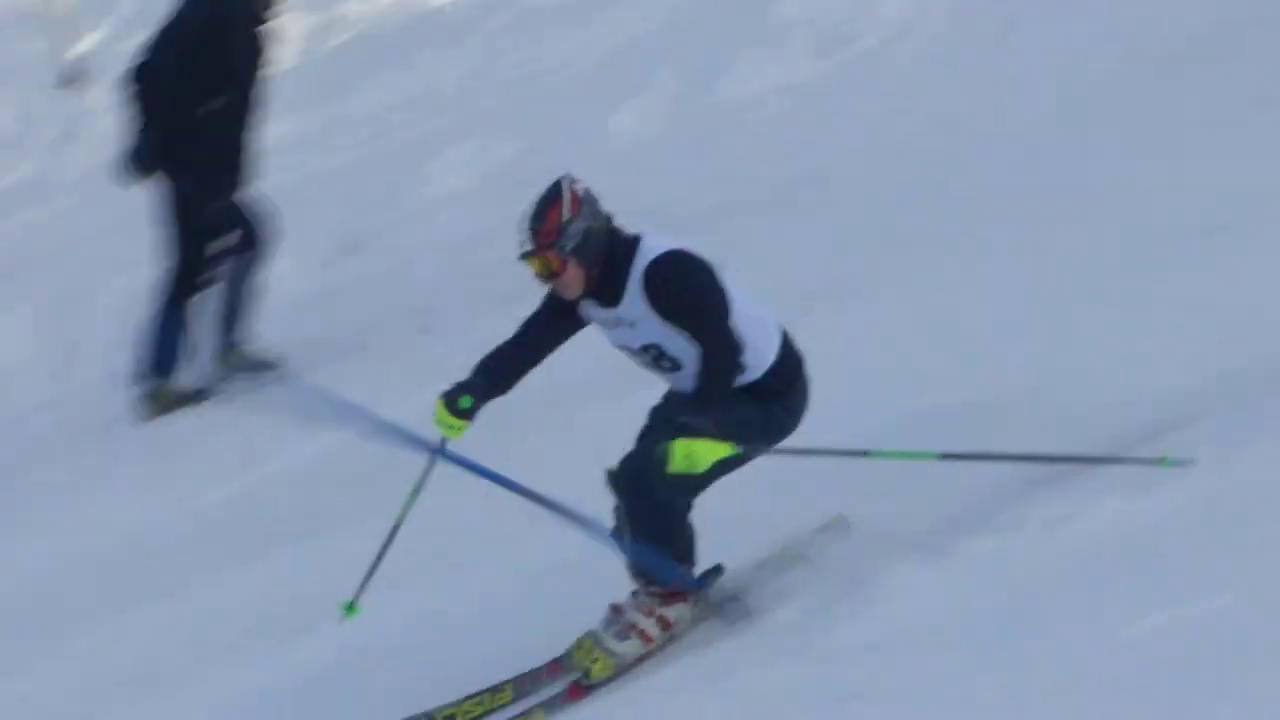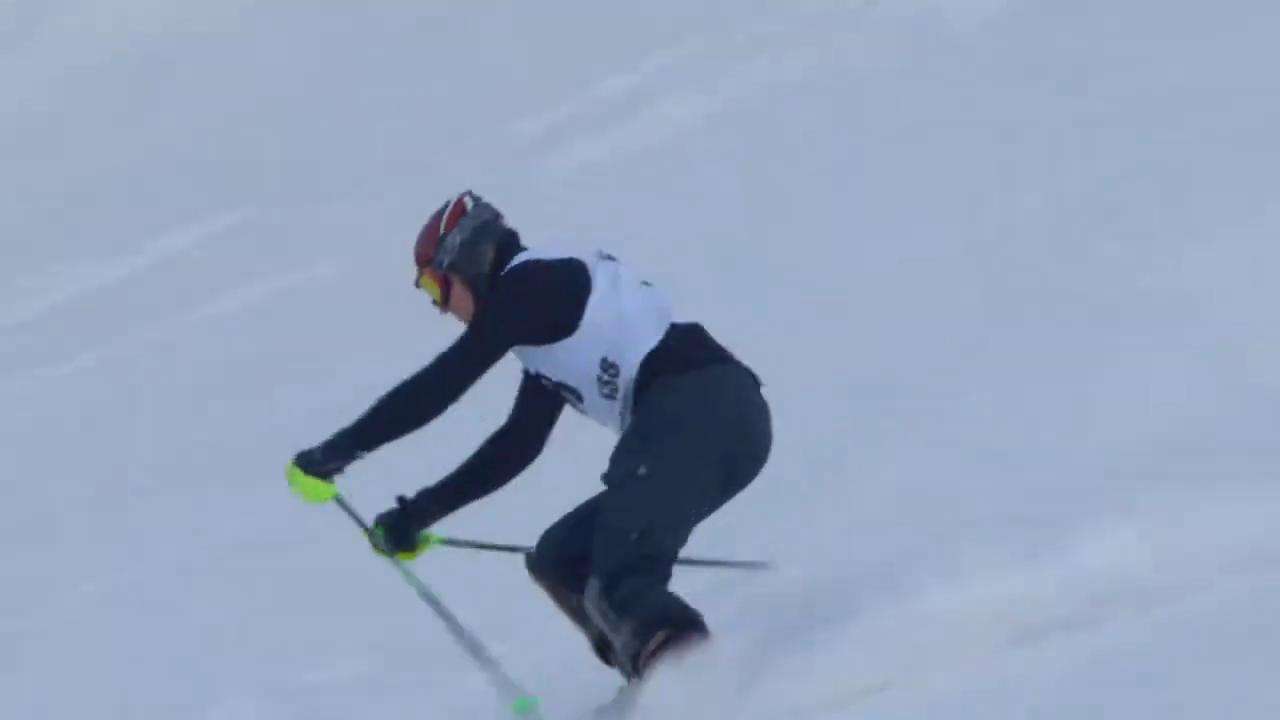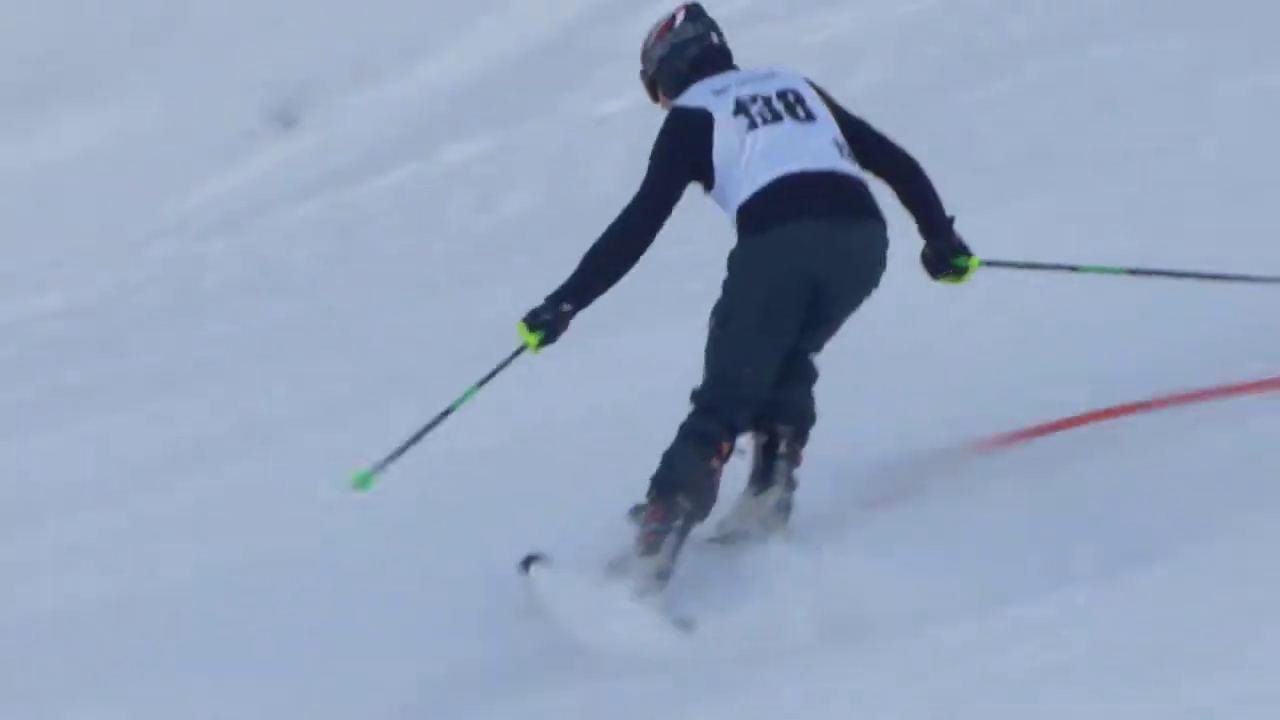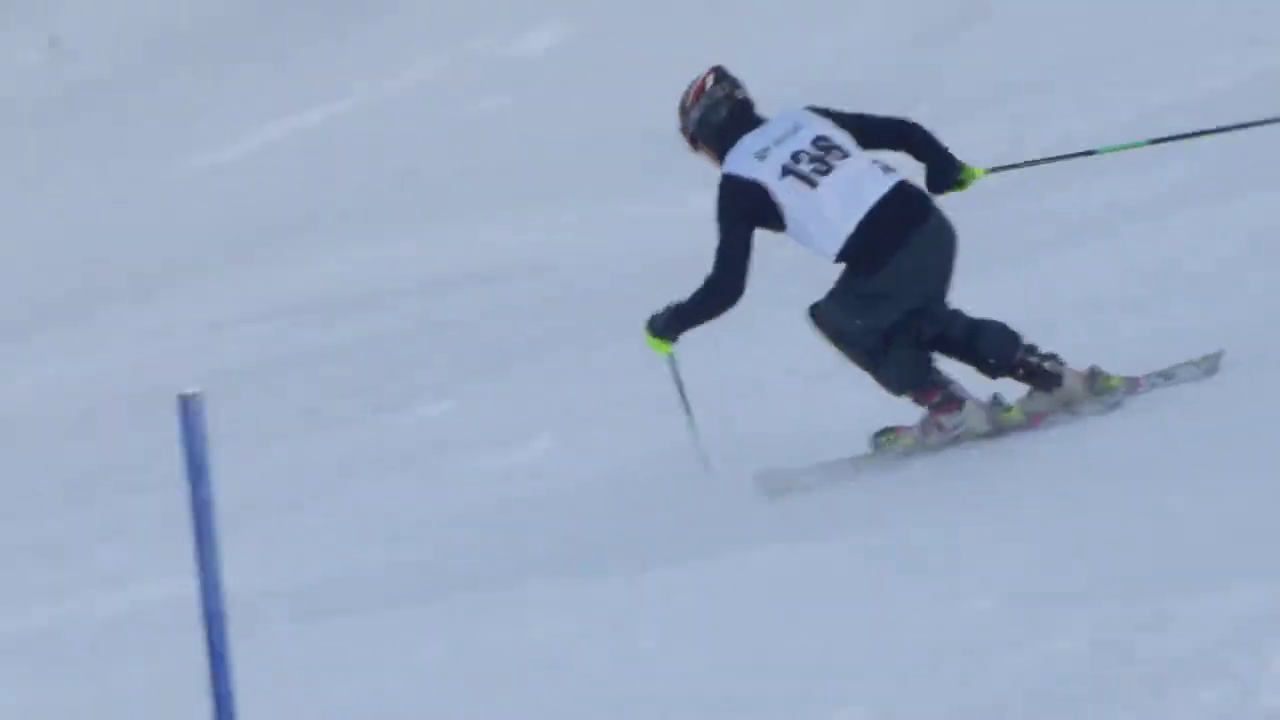
dt=0.7s
person 1, frame 1
left shoulder: (666, 270)
right shoulder: (585, 294)
left elbow: (723, 348)
right elbow: (526, 344)
left wrist: (702, 423)
right wrist: (470, 392)
left hip: (764, 394)
right hip: (700, 391)
left knee: (647, 480)
right knee: (639, 486)
left ankle: (668, 600)
right ankle: (660, 591)
person 1, frame 2
left shoulder: (527, 283)
right shoulder: (550, 308)
left elbow: (446, 379)
right elbow: (518, 446)
left wrist: (335, 451)
right wrist: (419, 512)
left hip: (693, 407)
left knee: (622, 586)
right knee: (560, 563)
person 1, frame 3
left shoulder: (690, 116)
right shoulder: (798, 87)
left elbow: (639, 224)
right elbow: (896, 164)
left wrist: (563, 303)
right wrist: (941, 238)
left hip: (775, 249)
right hip: (862, 240)
left knee: (720, 407)
right knee: (788, 361)
left ankle: (661, 538)
right ankle: (766, 505)
person 1, frame 4
left shoulder: (738, 183)
right shoulder: (808, 119)
left elbow: (727, 285)
right elbow: (907, 130)
left wrist: (672, 322)
right wrist: (944, 166)
left hip: (887, 268)
right hip: (932, 229)
left knee: (839, 322)
right knee: (924, 322)
left ankle: (953, 408)
right ankle: (1058, 379)
